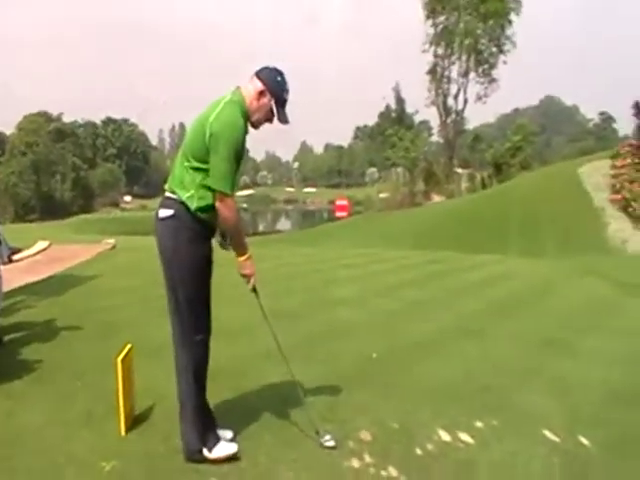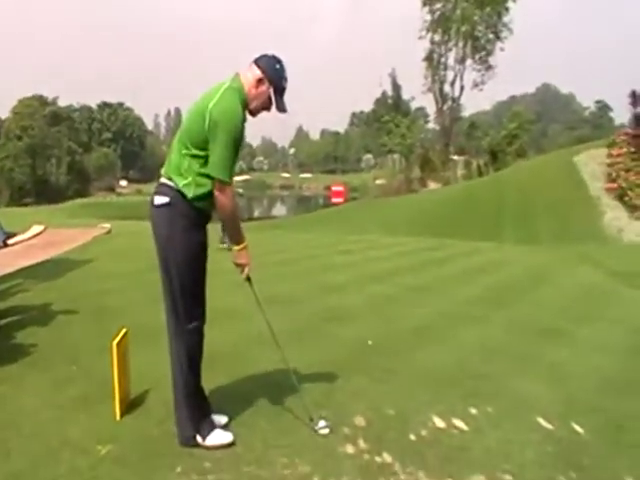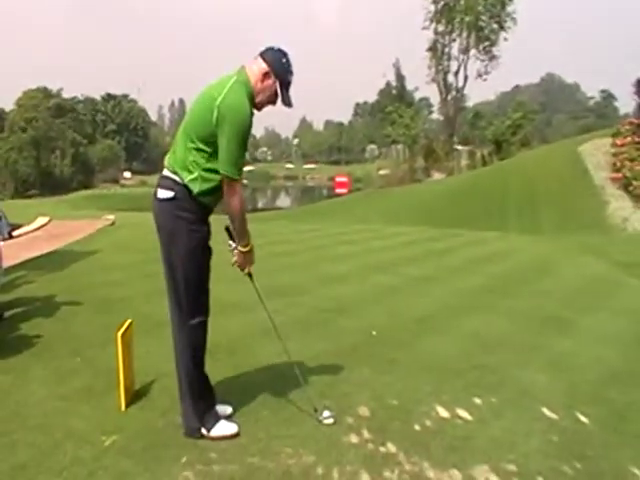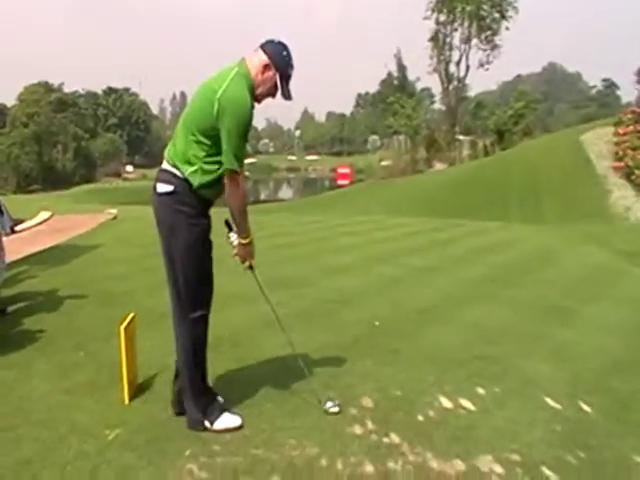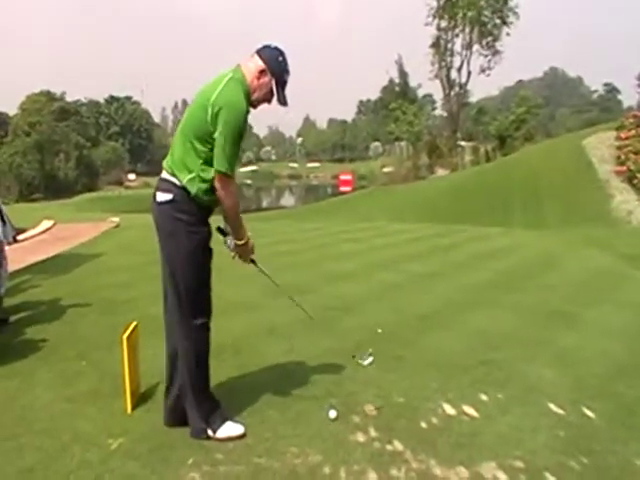
dt=0.2s
person 1, frame 1
left shoulder: (226, 109)
right shoulder: (230, 122)
right elbow: (224, 202)
left wrist: (231, 243)
right wrist: (244, 256)
left hip: (188, 223)
right hip: (184, 225)
left knee: (195, 329)
right knee: (192, 332)
left ankle: (199, 421)
right ankle: (198, 437)
person 1, frame 2
left shoulder: (223, 96)
right shoulder: (230, 111)
right elbow: (222, 190)
left wrist: (230, 234)
right wrist: (240, 244)
left hip: (180, 209)
right hip: (179, 212)
left knee: (190, 316)
right knee: (187, 319)
left ankle: (195, 407)
right ankle: (192, 424)
person 1, frame 3
left shoulder: (228, 88)
right shoulder: (236, 105)
right elbow: (232, 187)
left wrist: (235, 236)
right wrist: (245, 244)
left hip: (180, 201)
right hip: (182, 205)
left knee: (193, 308)
right knee: (191, 312)
left ankle: (198, 397)
right ankle: (198, 415)
person 1, frame 4
left shoulder: (227, 80)
right shoulder: (238, 97)
right elbow: (232, 179)
left wrist: (238, 230)
right wrist: (245, 237)
left hip: (179, 194)
right hip: (182, 199)
left knee: (191, 303)
right knee: (193, 306)
left ankle: (187, 392)
right ankle: (200, 408)
person 1, frame 5
left shoulder: (223, 86)
right shoulder: (234, 102)
right elbow: (223, 183)
left wrist: (234, 231)
right wrist: (241, 238)
left hip: (176, 203)
right hip: (183, 208)
left knee: (182, 311)
right knee: (194, 314)
left ankle: (179, 404)
right ankle: (203, 415)
